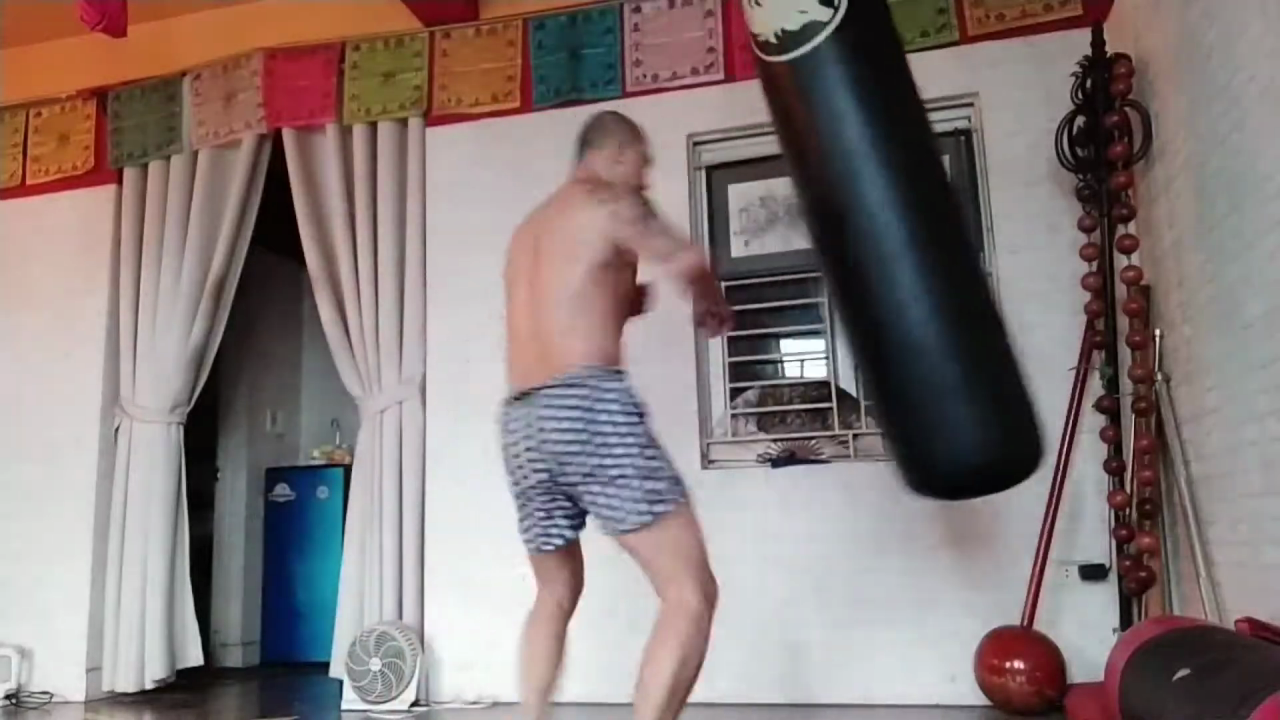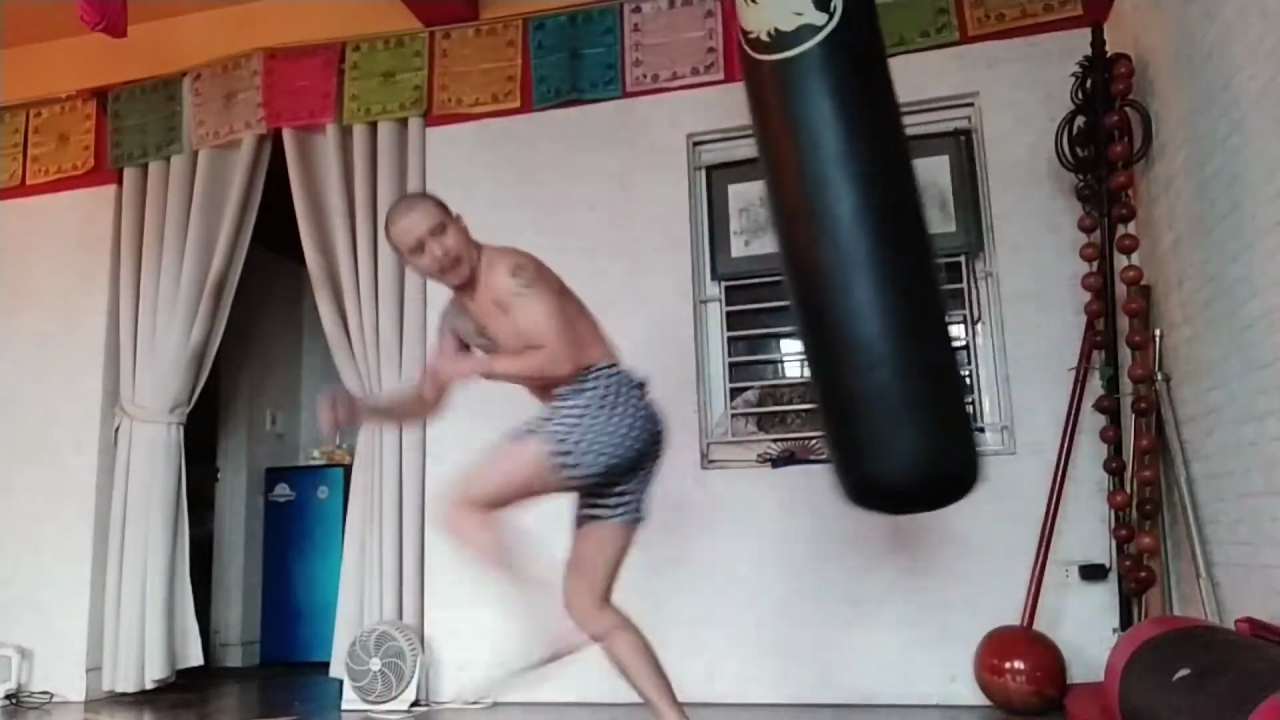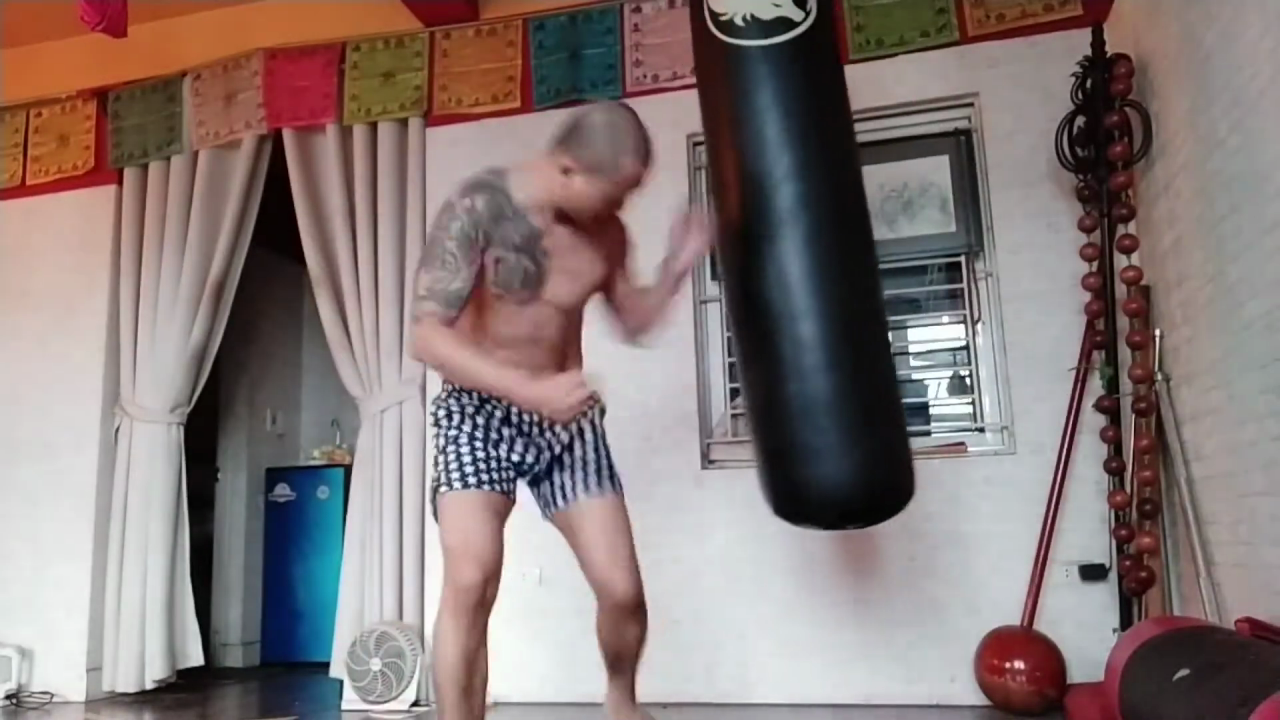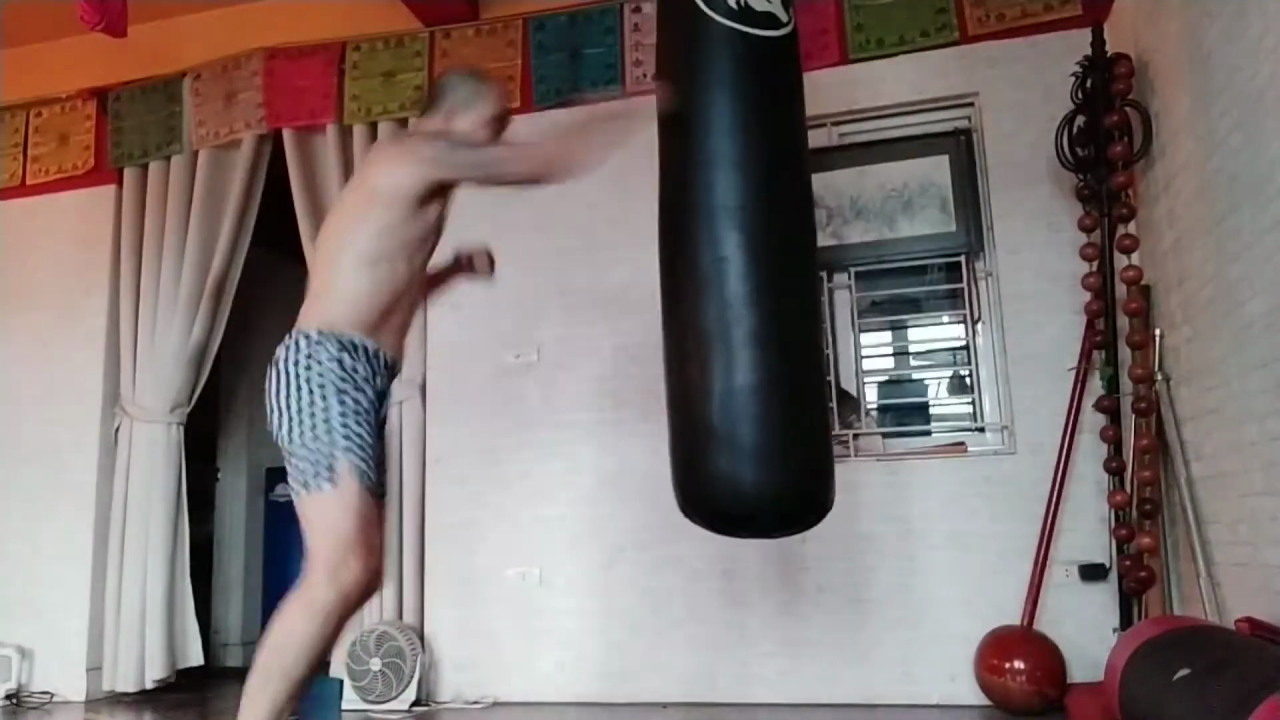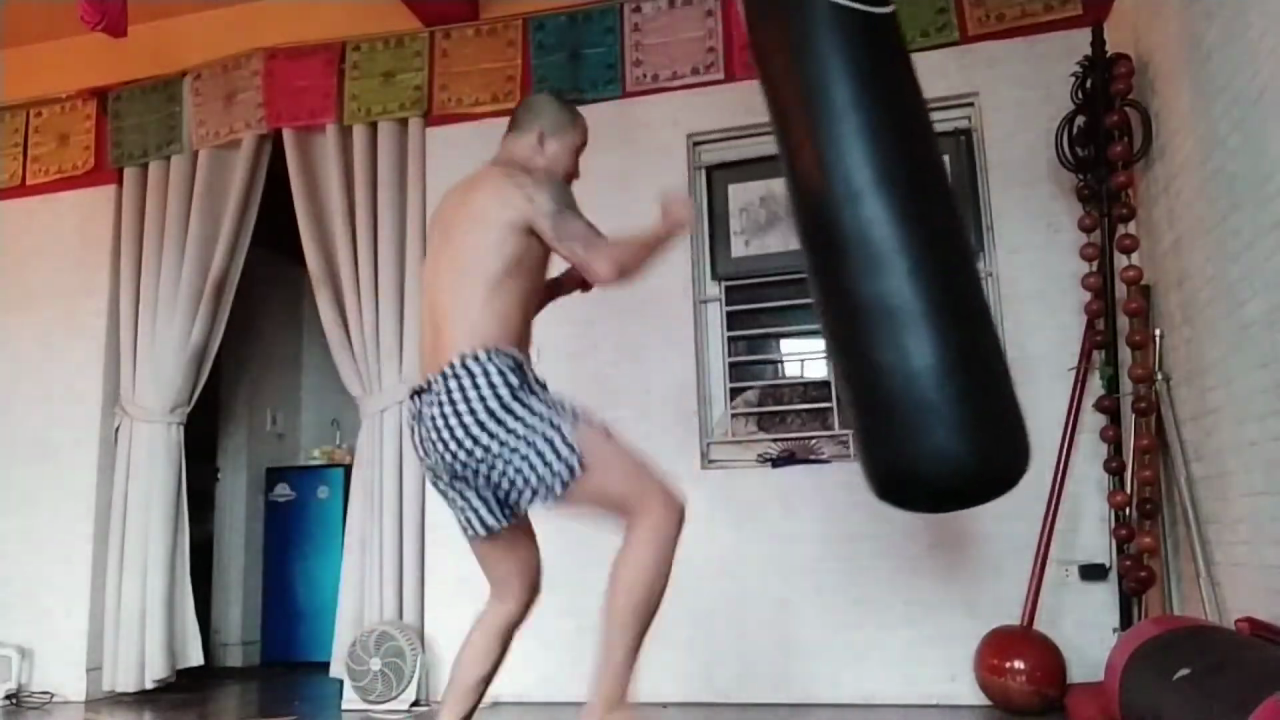
dt=0.7s
person 1, frame 1
left shoulder: (530, 232)
right shoulder: (608, 201)
right elbow: (687, 265)
right wrist: (712, 308)
left hip: (526, 425)
right hip: (593, 411)
left knee: (555, 600)
right knee: (691, 596)
person 1, frame 2
left shoulder: (511, 270)
right shoulder: (460, 315)
left elbow: (564, 359)
right elbow: (423, 401)
left wrist: (470, 371)
right wrist: (360, 412)
left hip: (608, 410)
right hip: (592, 423)
left knee: (460, 505)
right knee: (587, 602)
left ankle: (575, 628)
person 1, frame 3
left shoulder: (604, 229)
right shoulder: (477, 205)
left elbow: (634, 322)
right elbow: (426, 336)
left wrist: (678, 264)
right wrist: (525, 387)
left hip: (564, 417)
right hip: (477, 412)
left knee: (621, 590)
right knee: (470, 579)
person 1, frame 4
left shoulder: (409, 180)
right shoulder: (419, 153)
right elbow: (545, 164)
left wrist: (449, 270)
right wrist: (611, 115)
left hip: (351, 379)
right hip: (323, 373)
left knee: (360, 574)
right knee: (339, 572)
person 1, frame 5
left shoulder: (455, 201)
right shoulder: (526, 185)
right elbow: (609, 262)
left wrist: (561, 280)
right wrist: (670, 226)
left hip: (439, 416)
right hip: (489, 400)
left knee: (514, 590)
right knee: (659, 511)
